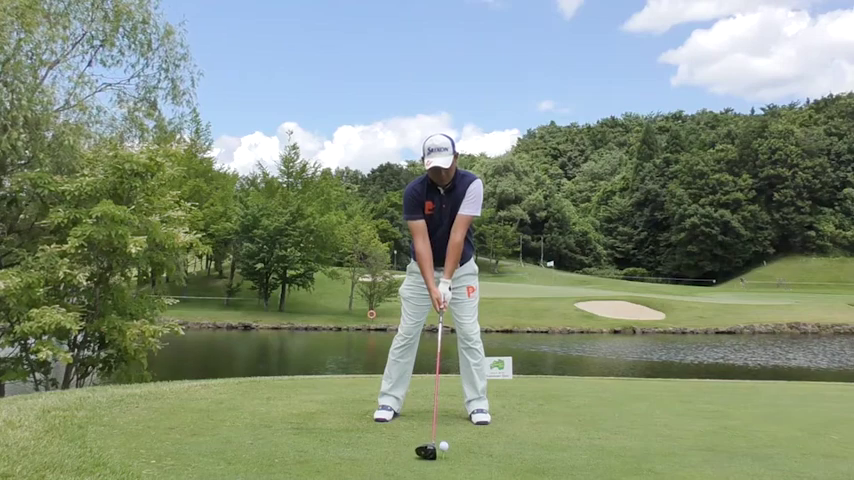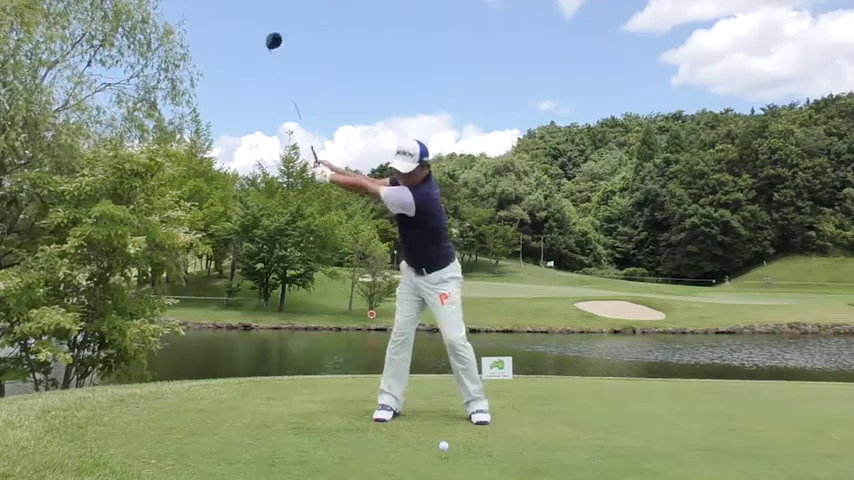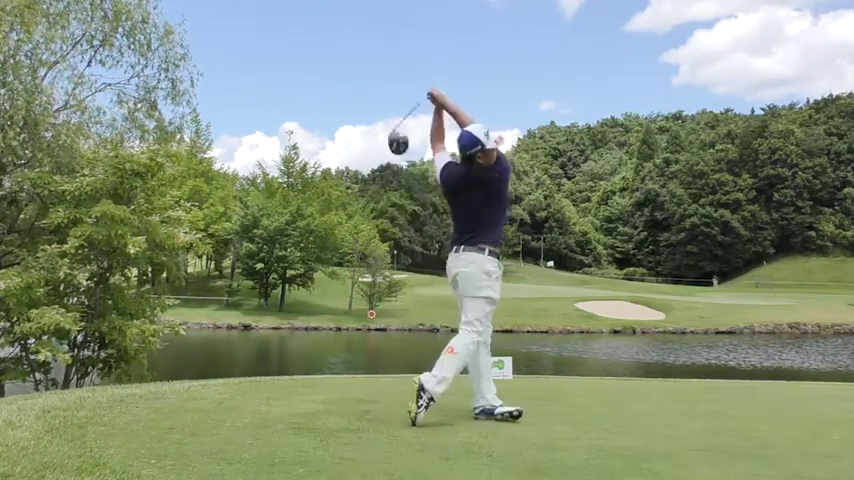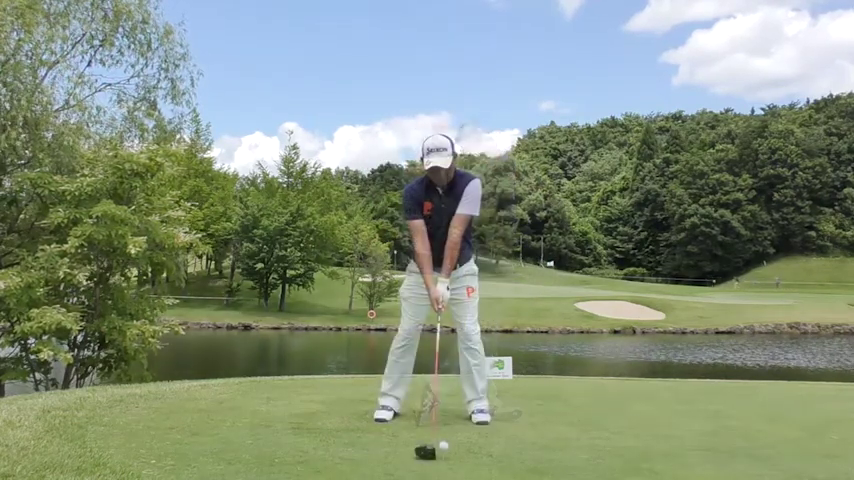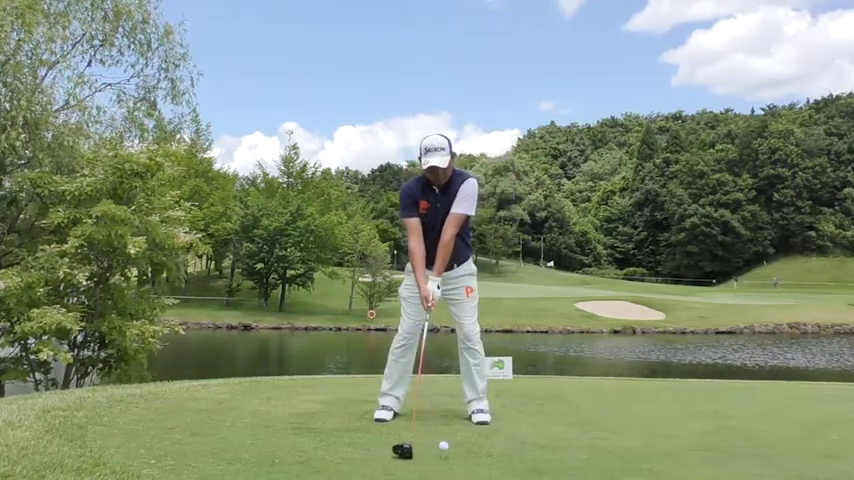
dt=1s
person 1, frame 1
left shoulder: (471, 184)
right shoulder: (414, 191)
left elbow: (457, 235)
right elbow: (421, 241)
left wrist: (446, 281)
right wrist: (431, 286)
left hip: (461, 270)
right hip: (421, 270)
left knee: (469, 334)
right knee: (406, 333)
left ankle: (477, 403)
right ankle: (389, 401)
person 1, frame 2
left shoulder: (413, 196)
right shoulder: (407, 181)
left elbow: (369, 189)
right elbow: (374, 183)
left wrist: (330, 176)
right wrist: (335, 170)
left hip: (440, 276)
right hip: (412, 272)
left knee: (454, 338)
right knee: (401, 335)
left ankle: (477, 403)
right ankle: (389, 401)
person 1, frame 3
left shoulder: (449, 173)
right shoulder: (498, 171)
left elbow: (437, 144)
left wrist: (438, 109)
right wrist: (446, 103)
left hip: (460, 258)
right hip: (482, 262)
left knee: (479, 332)
right knee: (474, 332)
left ankle: (486, 402)
right ankle: (430, 386)
person 1, frame 4
left shoulder: (470, 184)
right shoulder: (413, 192)
left elbow: (456, 234)
right elbow: (420, 241)
left wrist: (446, 280)
right wrist: (431, 285)
left hip: (461, 269)
right hip: (421, 270)
left knee: (470, 333)
right knee: (406, 333)
left ankle: (478, 403)
right ankle: (389, 400)
person 1, frame 5
left shoulder: (467, 183)
right shoulder: (410, 191)
left elbow: (449, 232)
right elbow: (415, 239)
left wrist: (436, 278)
right wrist: (422, 283)
left hip: (459, 270)
right hip: (420, 269)
left knee: (469, 333)
right knee: (406, 333)
left ankle: (477, 403)
right ankle: (389, 401)
